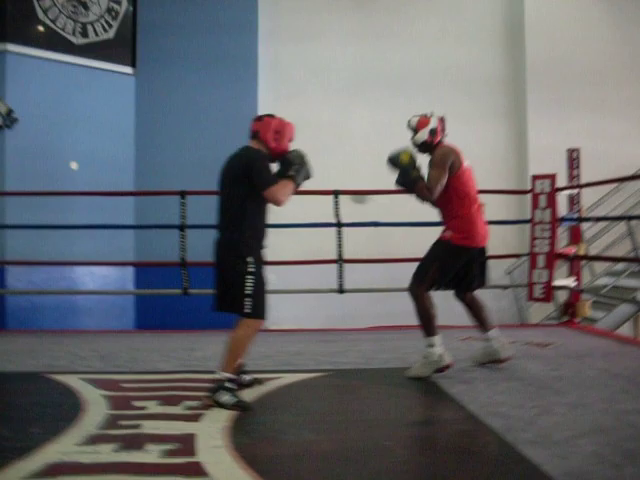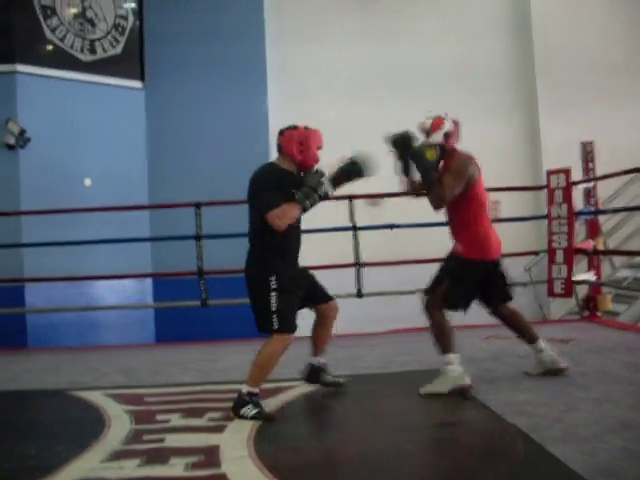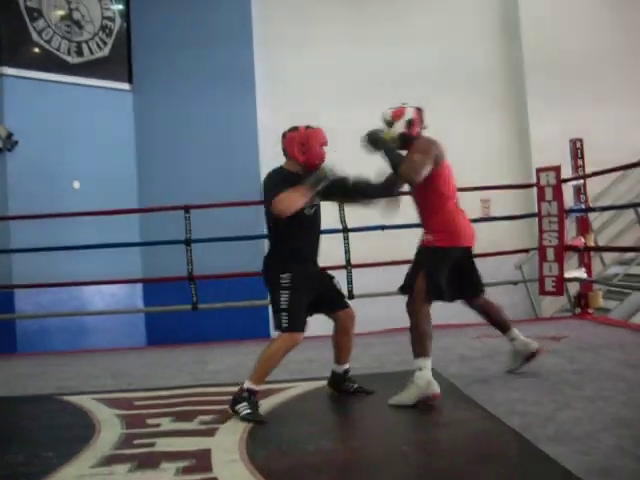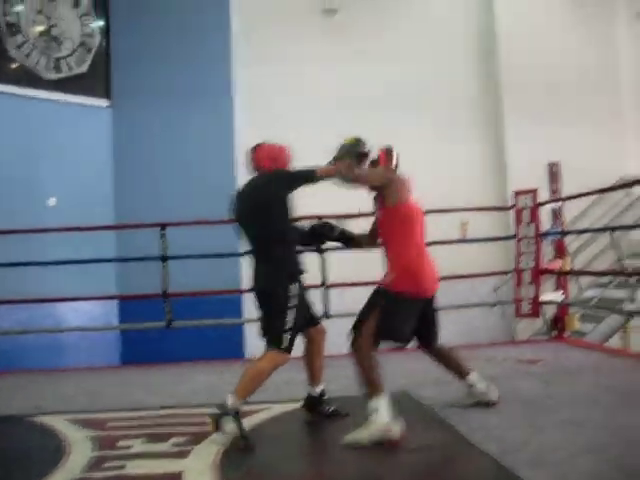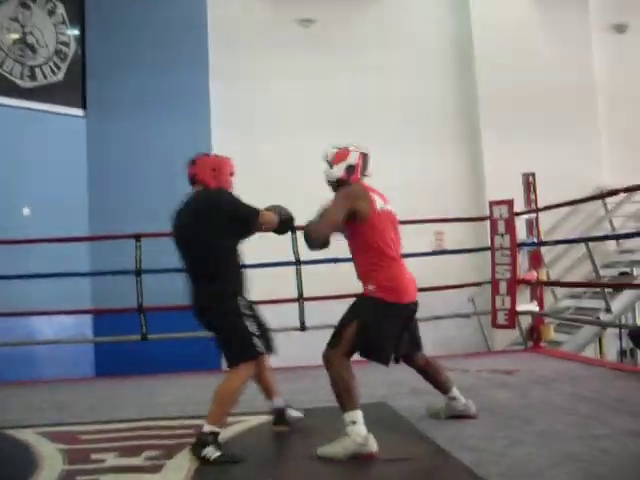
dt=0.2s
person 1, frame 1
left shoulder: (246, 159)
right shoulder: (253, 159)
left elbow: (268, 192)
right elbow: (278, 196)
left wrist: (287, 174)
right wrist: (294, 172)
left hip: (242, 249)
right hip: (240, 251)
left knee: (250, 316)
right knee: (252, 318)
left ankle: (235, 370)
right ankle: (223, 385)
person 1, frame 2
left shoulder: (295, 175)
right shoulder: (265, 178)
left elbow: (320, 189)
right elbow: (279, 221)
left wrist: (344, 174)
right wrist: (307, 194)
left hip: (289, 266)
right hip: (267, 270)
left knee: (328, 307)
right knee: (283, 335)
left ankle: (315, 368)
right ankle: (245, 398)
person 1, frame 3
left shoulder: (313, 178)
right shoulder: (275, 179)
left elbow: (354, 192)
right elbow: (283, 208)
left wrist: (384, 186)
right wrist: (314, 183)
left hip: (308, 267)
right hip: (286, 269)
left knee: (346, 315)
right knee: (293, 333)
left ankle: (340, 377)
right ankle: (244, 395)
person 1, frame 4
left shoulder: (244, 198)
right shoulder: (272, 181)
right elbow: (322, 173)
left wrist: (307, 235)
right wrist: (346, 157)
left hip: (270, 276)
right hip: (282, 279)
left knee: (316, 333)
right knee: (279, 352)
left ankle: (316, 399)
right ankle: (229, 410)
person 1, frame 5
left shoulder: (184, 212)
right shoulder: (216, 199)
right elbow: (265, 219)
left wrist: (254, 220)
right wrist: (280, 214)
left hip: (206, 296)
right hip: (225, 296)
left knee: (256, 351)
right knee: (245, 364)
left ankle: (279, 409)
right ankle: (207, 438)
person 2, frame 1
left shoulder: (443, 155)
right shoulder: (452, 155)
left elbow: (430, 195)
right elbow: (441, 198)
left wrist: (410, 174)
right wrist: (409, 175)
left hip: (459, 234)
right hip: (476, 234)
left knee: (418, 288)
right knee: (465, 291)
left ankle: (435, 352)
right ankle: (494, 344)
person 2, frame 2
left shoulder: (463, 163)
right shoulder: (447, 165)
left elbow: (439, 201)
right elbow: (415, 188)
left wrist: (427, 166)
right wrist: (406, 156)
left hip: (472, 248)
right hip: (487, 246)
left knee: (434, 304)
right knee: (499, 306)
left ankle: (453, 372)
right ankle: (548, 356)
person 2, frame 3
left shoulder: (428, 146)
right shoulder: (413, 157)
left elbow: (414, 174)
left wrist: (390, 148)
left hip: (444, 237)
right hip: (459, 234)
left knee: (416, 303)
right knee: (475, 297)
left ankle: (423, 381)
right ankle: (522, 344)
person 2, frame 4
left shoulder: (391, 181)
right shoulder: (400, 195)
left elbow: (344, 173)
right elbow: (370, 240)
left wrist: (348, 162)
right wrist: (337, 234)
left hip: (404, 280)
right hip: (425, 278)
left knee: (362, 341)
right knee: (428, 342)
left ankle: (381, 420)
right ankle: (480, 388)
person 2, frame 5
left shoulder: (350, 195)
right shoulder: (377, 199)
left elbow: (317, 235)
left wrist: (311, 230)
left hip: (383, 291)
right hip: (402, 289)
left knee: (334, 355)
right knee: (410, 355)
left ankle: (357, 436)
right ankle: (458, 402)
